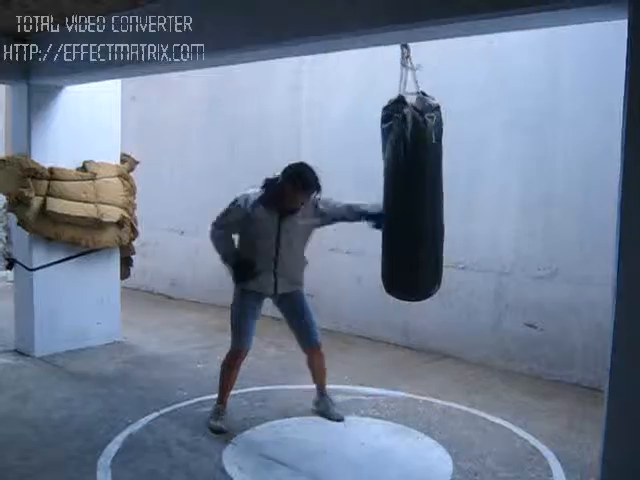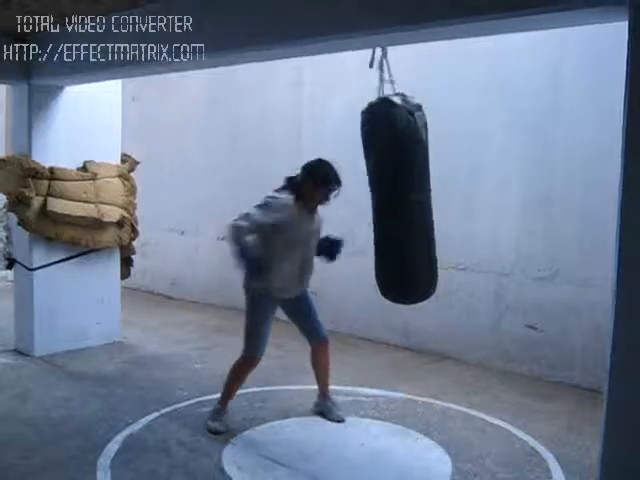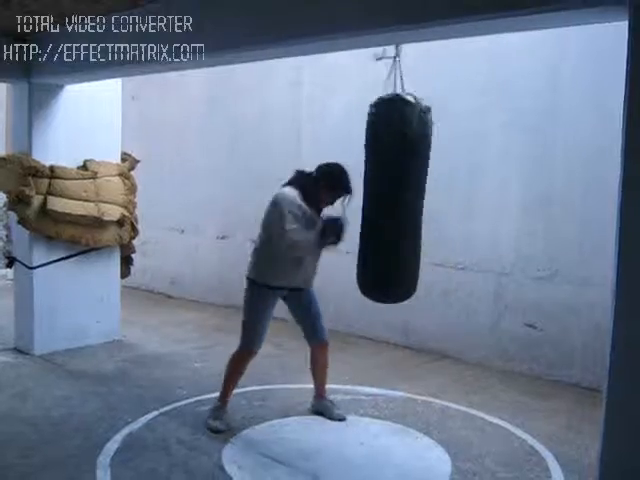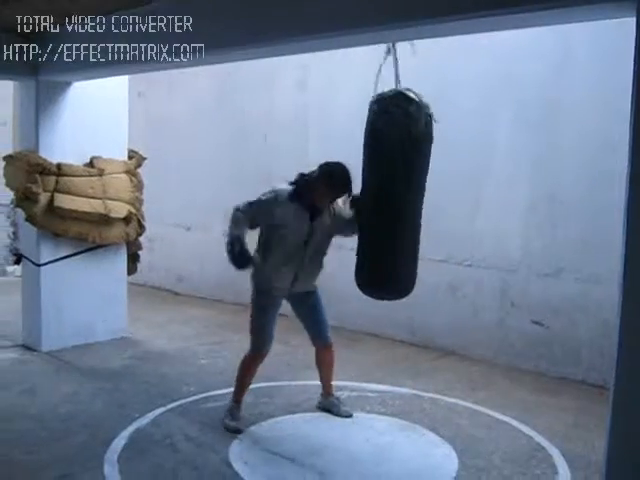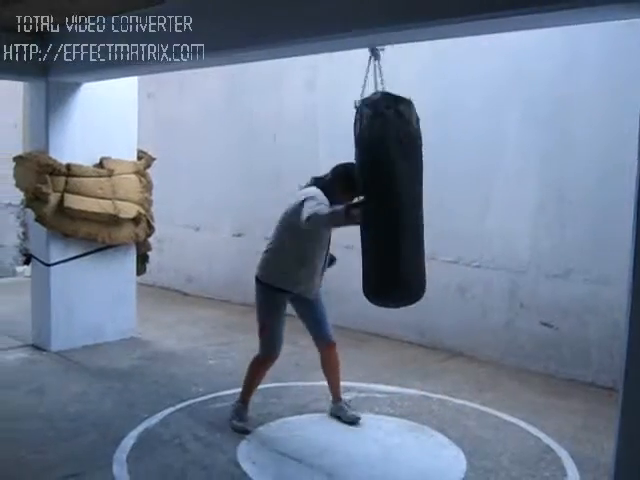
dt=0.2s
person 1, frame 1
left shoulder: (310, 207)
right shoulder: (249, 203)
left elbow: (342, 210)
right elbow: (219, 229)
left wrist: (370, 212)
right wrist: (233, 260)
left hip: (289, 286)
right hip: (250, 285)
left knee: (313, 347)
right knee: (238, 351)
left ankle: (322, 399)
right ankle: (220, 407)
person 1, frame 2
left shoulder: (308, 210)
right shoulder: (278, 204)
right elbow: (240, 227)
left wrist: (323, 244)
right wrist: (250, 258)
left hip: (294, 289)
right hip: (264, 290)
left knee: (321, 342)
right knee: (252, 356)
left ankle: (323, 400)
right ankle: (220, 409)
person 1, frame 3
left shoulder: (305, 202)
right shoulder: (287, 199)
right elbow: (292, 242)
left wrist: (327, 230)
right wrist: (323, 236)
left hip: (298, 283)
right hip: (265, 282)
left knee: (320, 342)
right knee: (249, 348)
left ankle: (320, 399)
right ankle: (219, 407)
person 1, frame 4
left shoulder: (330, 210)
right shoulder: (279, 199)
left elbow: (350, 226)
right elbow: (241, 214)
left wrist: (356, 211)
right wrist: (235, 242)
left hip: (304, 286)
right hip: (268, 284)
left knee: (324, 344)
right knee: (259, 351)
left ankle: (327, 396)
right ankle: (234, 406)
person 1, frame 5
left shoulder: (322, 202)
right shoulder: (314, 198)
right elbow: (313, 220)
left wrist: (323, 258)
right wrist: (348, 215)
left hip: (304, 286)
right hip: (274, 283)
left knee: (328, 344)
right knee: (269, 353)
left ankle: (338, 403)
right ankle: (241, 406)
